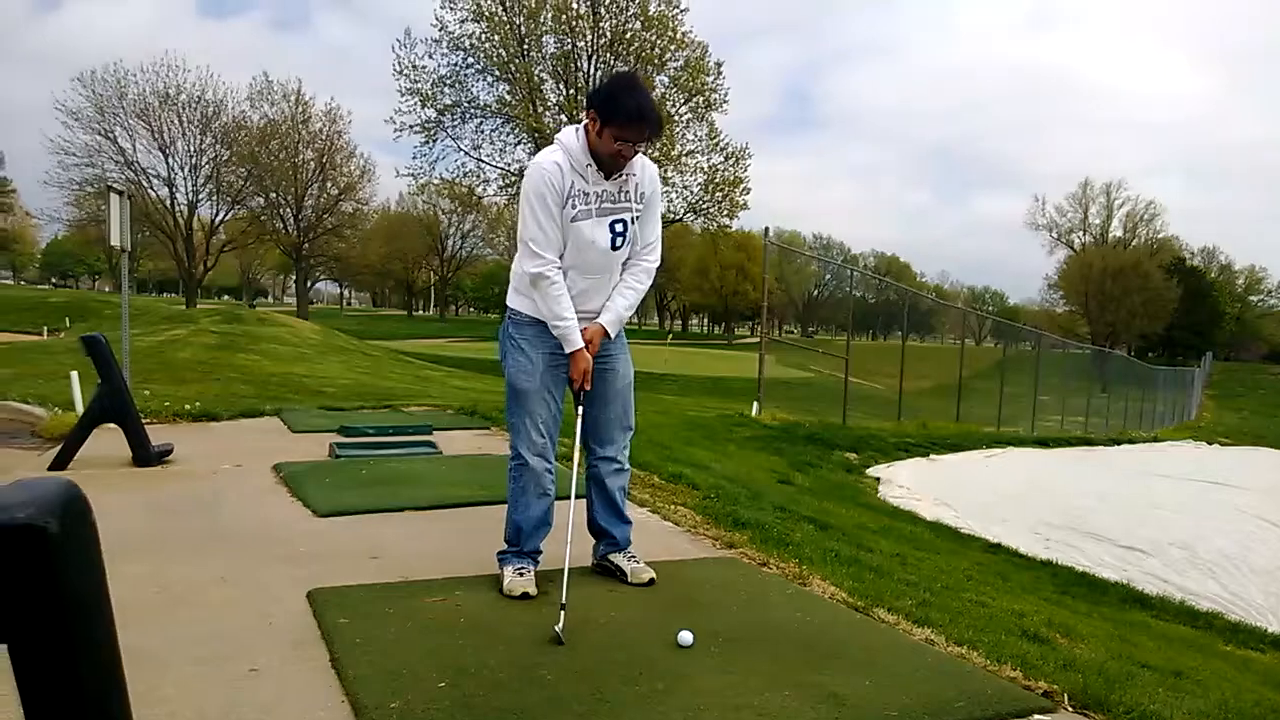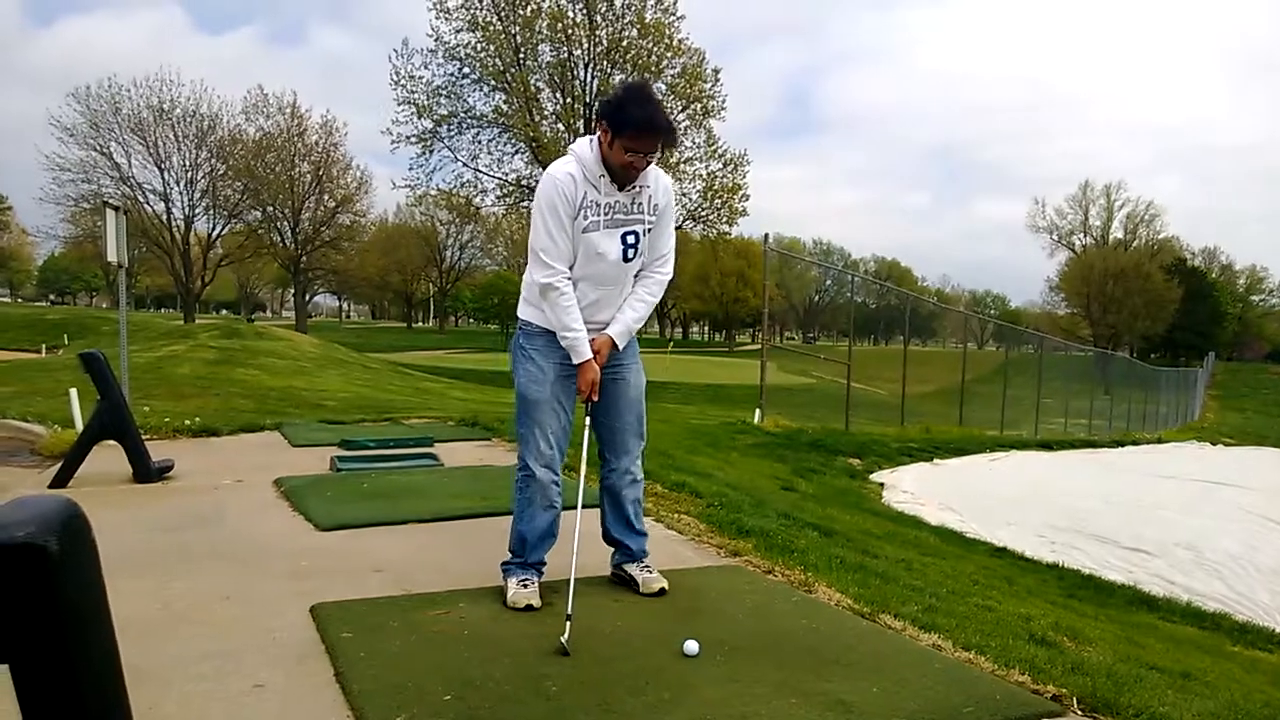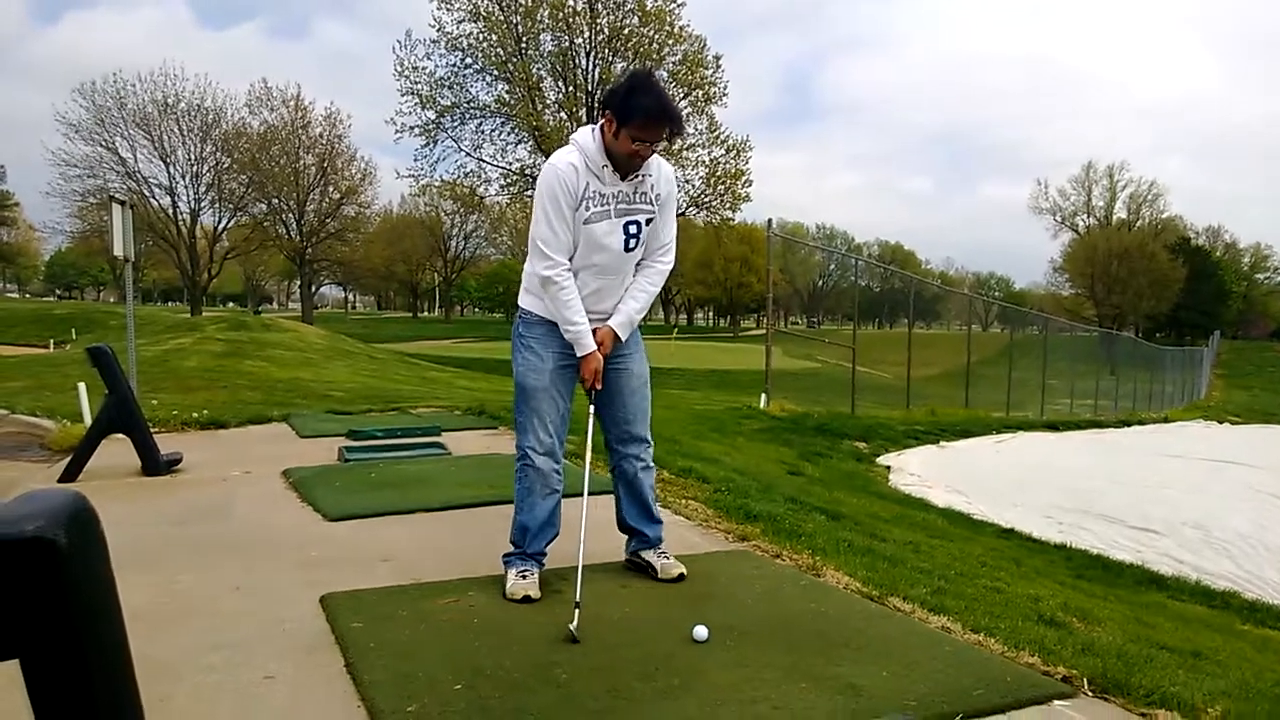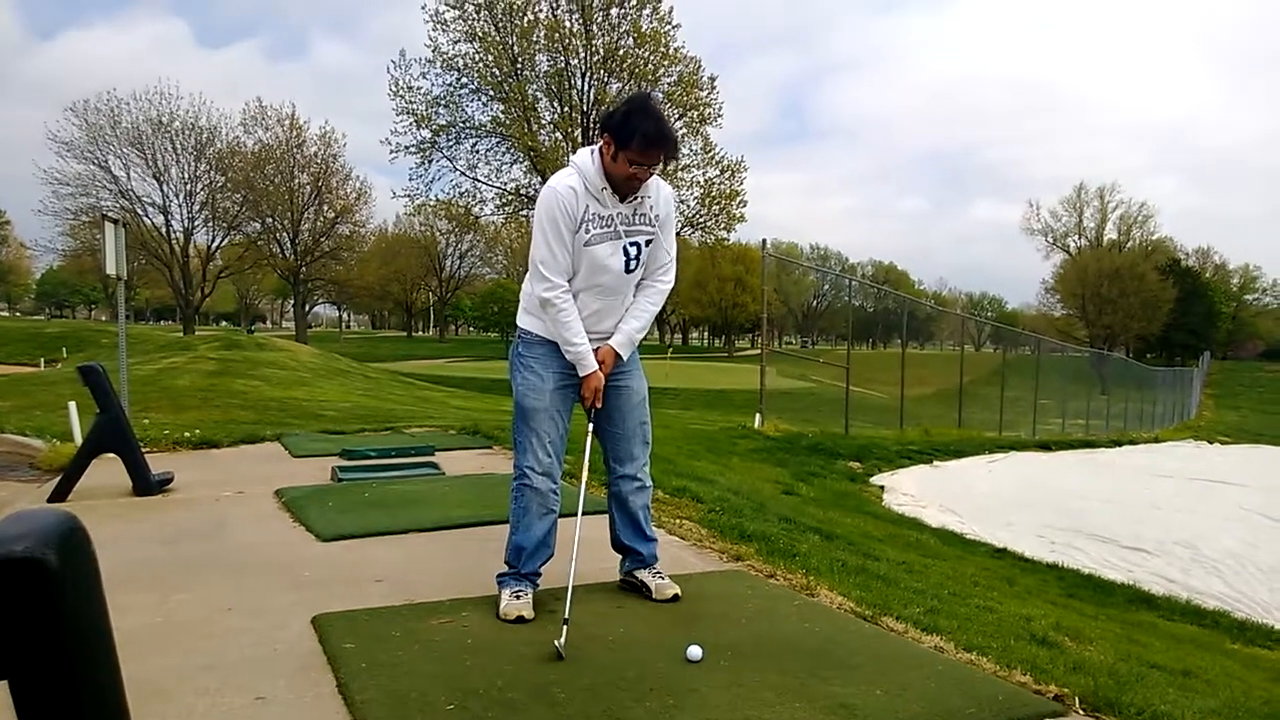
dt=0.5s
person 1, frame 1
left shoulder: (645, 176)
right shoulder: (550, 169)
left elbow: (644, 261)
right elbow: (540, 266)
left wrist: (603, 326)
right wrist: (573, 342)
left hip: (605, 328)
right hip: (540, 325)
left knee: (612, 449)
right knee: (534, 451)
left ankle: (613, 547)
right ankle: (520, 556)
person 1, frame 2
left shoulder: (659, 187)
right shoulder: (562, 180)
left elbow: (657, 272)
right elbow: (551, 277)
left wrist: (612, 337)
right wrist: (581, 355)
left hip: (617, 338)
right hip: (548, 336)
left knee: (625, 459)
right knee: (541, 460)
left ankle: (630, 556)
right ankle: (524, 567)
person 1, frame 3
left shoulder: (661, 177)
right shoulder: (563, 169)
left elbow: (658, 261)
right elbow: (550, 267)
left wrist: (613, 329)
right wrist: (583, 346)
left hip: (619, 327)
right hip: (550, 325)
left knee: (633, 443)
right knee: (540, 450)
left ankle: (645, 543)
right ankle: (525, 558)
person 1, frame 4
left shoulder: (660, 197)
right shoulder: (563, 192)
left elbow: (658, 280)
right elbow: (551, 289)
left wrist: (616, 348)
right wrist: (585, 363)
left hip: (618, 347)
right hip: (549, 344)
left knee: (632, 464)
right knee: (538, 470)
left ankle: (640, 563)
right ankle: (520, 578)
